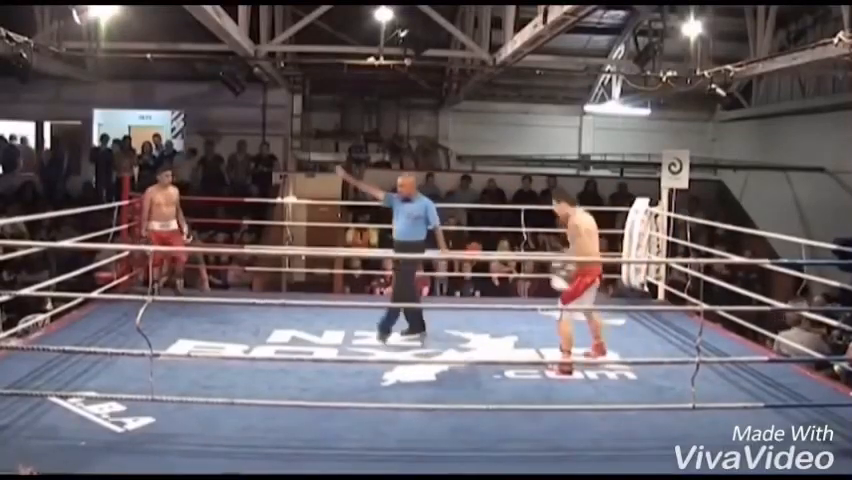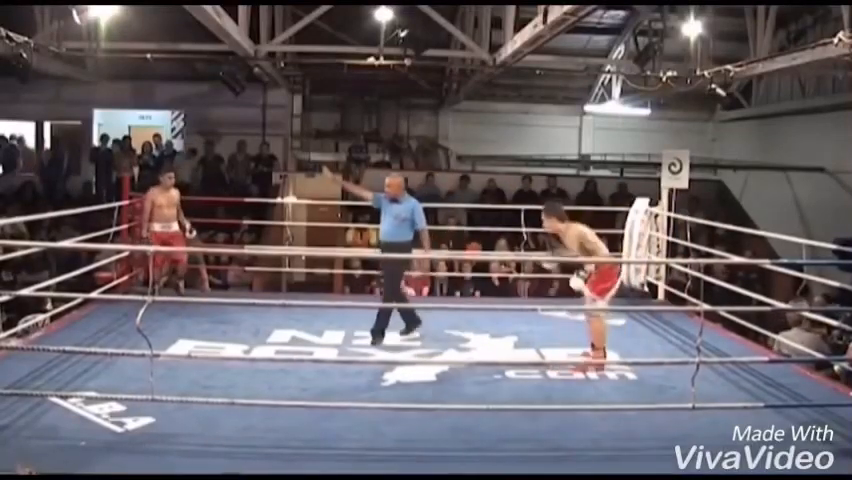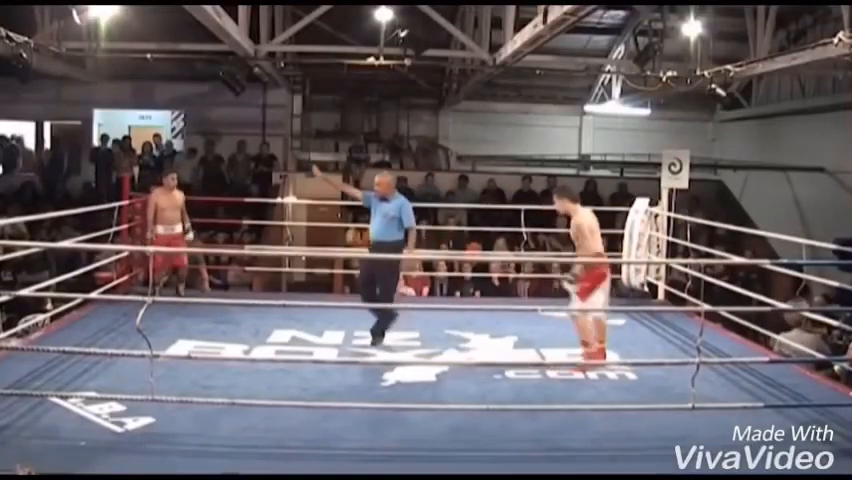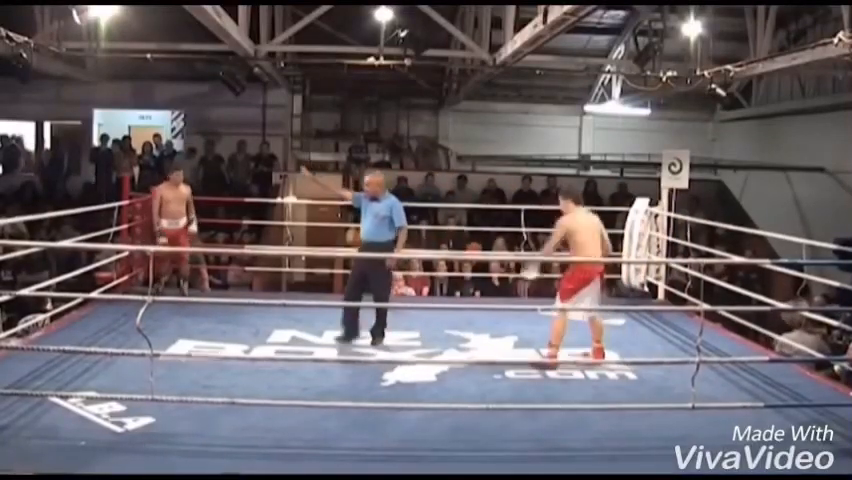
dt=0.2s
person 1, frame 1
left shoulder: (425, 204)
right shoulder: (396, 200)
left elbow: (436, 228)
right elbow: (372, 191)
left wrist: (443, 251)
right wrist: (347, 178)
left hip: (413, 249)
right hip: (399, 248)
left knee: (400, 289)
right knee: (408, 289)
left ankle: (385, 327)
right ankle: (417, 326)
person 1, frame 2
left shoulder: (413, 205)
right shoulder: (384, 200)
left elbow: (423, 231)
right elbow: (360, 192)
left wrist: (426, 255)
right wrist: (334, 178)
left hip: (400, 251)
right hip: (385, 249)
left knee: (389, 292)
right knee: (393, 291)
left ankle: (378, 331)
right ankle: (412, 322)
person 1, frame 3
left shoulder: (402, 204)
right shoulder: (374, 198)
left elbow: (411, 230)
right elbow: (350, 190)
right wrist: (324, 177)
left hip: (391, 250)
right hip: (375, 248)
left knee: (386, 293)
right knee: (364, 287)
left ankle: (379, 331)
right ankle: (388, 316)
person 1, frame 4
left shoulder: (393, 203)
right shoulder: (364, 199)
left elbow: (402, 230)
right elbow: (341, 192)
left wrist: (396, 253)
right wrist: (313, 178)
left hip: (382, 251)
right hip: (364, 249)
left knee: (380, 295)
right knee: (352, 291)
left ankle: (378, 332)
right ankle: (350, 331)
person 2, frame 1
left shoulder: (575, 221)
right shoulder: (585, 216)
left elbow: (583, 251)
left hip: (584, 270)
right hip: (595, 268)
left knee: (565, 314)
right knee: (588, 308)
left ankle: (566, 362)
right ankle: (598, 347)
person 2, frame 2
left shoulder: (577, 232)
right shoulder: (564, 233)
left elbow: (603, 253)
left wrist: (587, 269)
left hip: (606, 270)
right hip: (598, 270)
left knee: (593, 311)
right knee: (594, 310)
left ankle: (597, 358)
right ankle: (598, 353)
person 2, frame 3
left shoulder: (579, 220)
right shoulder: (585, 213)
left elbow: (590, 250)
left wrist: (576, 270)
right wrist: (580, 265)
left hip: (593, 268)
right hip: (598, 266)
left knee: (579, 311)
right knee: (597, 311)
left ankle: (591, 355)
right ankle: (599, 352)
person 2, frame 4
left shoulder: (565, 221)
right shoulder: (594, 218)
left elbow: (550, 247)
right elbow: (608, 247)
left hip: (581, 268)
right hip: (597, 267)
left knee: (561, 311)
right knee: (592, 311)
left ankle: (552, 356)
right ankle: (598, 352)
person 3, frame 1
left shoulder: (175, 191)
right shoulder: (150, 192)
right elbow: (145, 213)
left wrist: (184, 225)
right wrist: (144, 232)
left hip: (172, 228)
right hip: (156, 229)
left knee: (181, 257)
right knee: (156, 260)
left ankle: (178, 281)
right ankle: (156, 288)
person 3, frame 2
left shoulder: (176, 193)
right shoulder: (152, 193)
right elbow: (146, 215)
left wrist: (186, 224)
right wrist: (144, 233)
left hip: (174, 230)
right hip: (157, 231)
left knee: (182, 259)
right knee: (157, 261)
left ankle: (179, 282)
right ankle: (156, 288)
person 3, frame 3
left shoulder: (180, 195)
right shoulder: (155, 195)
right elbow: (150, 217)
left wrist: (187, 225)
right wrist: (149, 235)
left hip: (177, 232)
right hip: (160, 233)
left knee: (182, 263)
right knee: (158, 264)
left ankle: (180, 286)
right ankle: (157, 289)
person 3, frame 4
left shoulder: (187, 189)
right shoulder: (160, 189)
left elbow: (190, 206)
right elbow: (155, 210)
left wrist: (192, 219)
right wrist: (157, 228)
left hip: (182, 227)
right hip: (165, 226)
left knee: (184, 256)
right knee: (164, 256)
left ankle: (184, 284)
right ankle: (162, 281)
